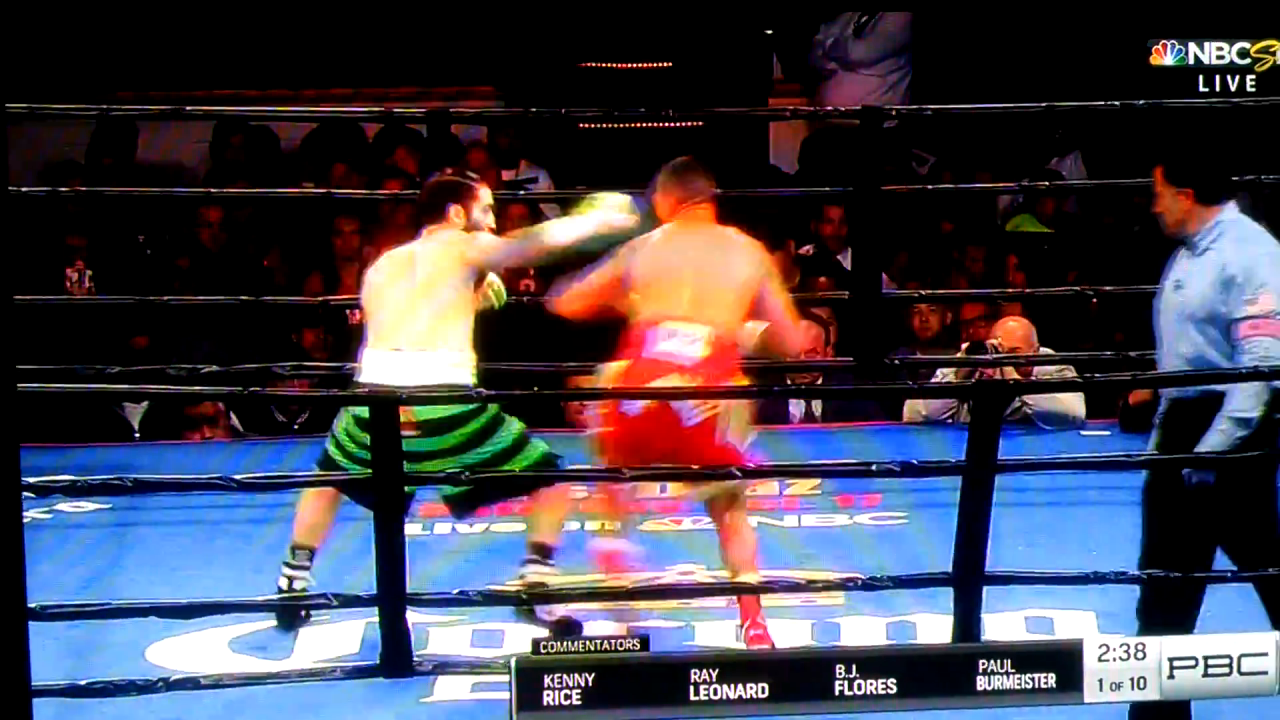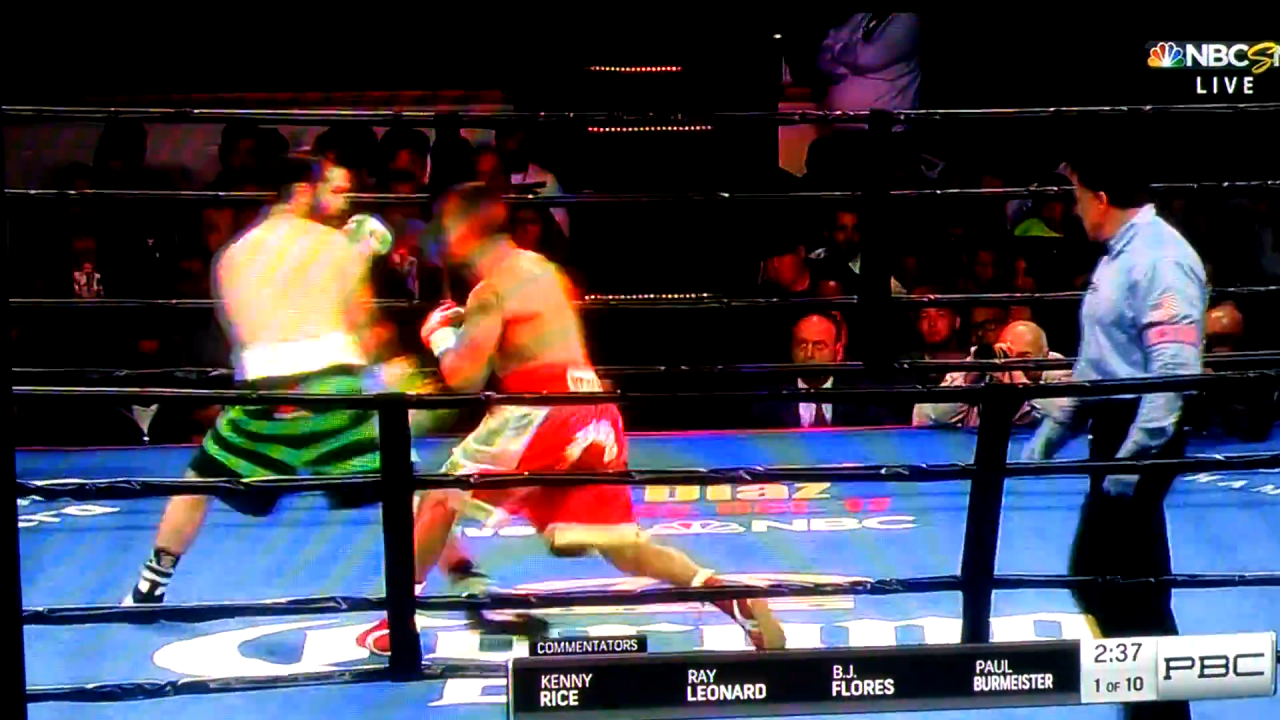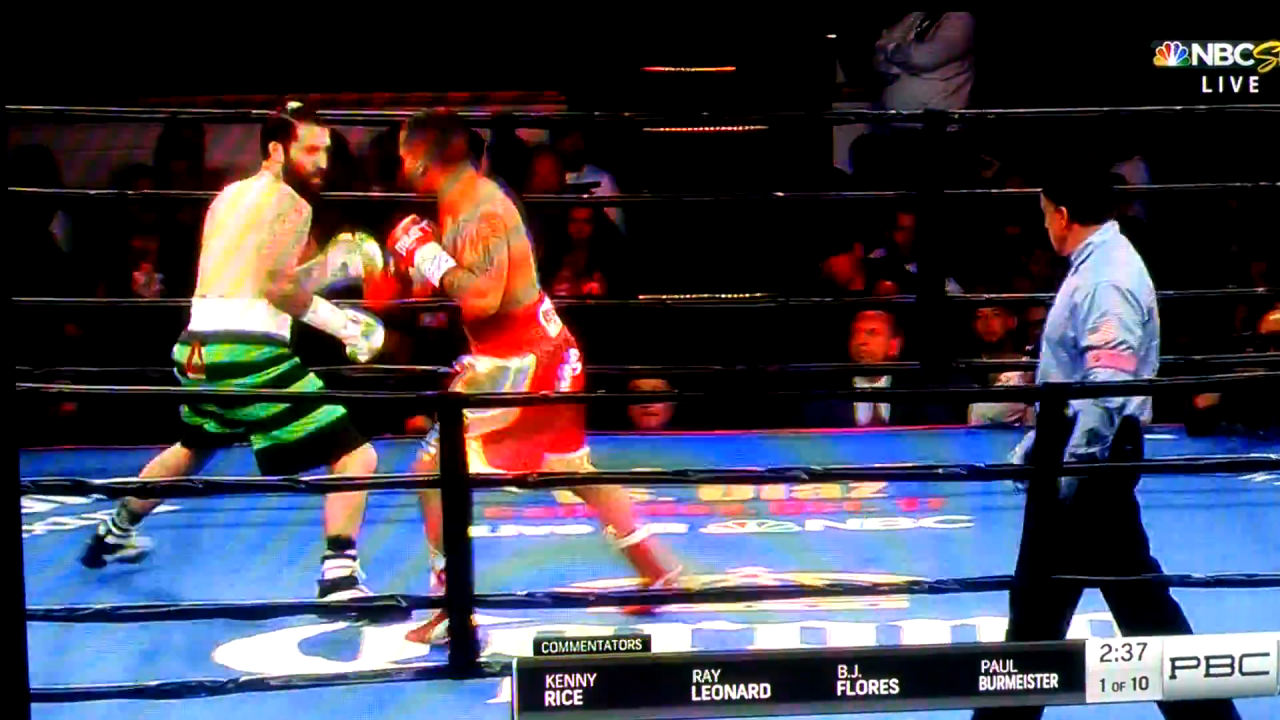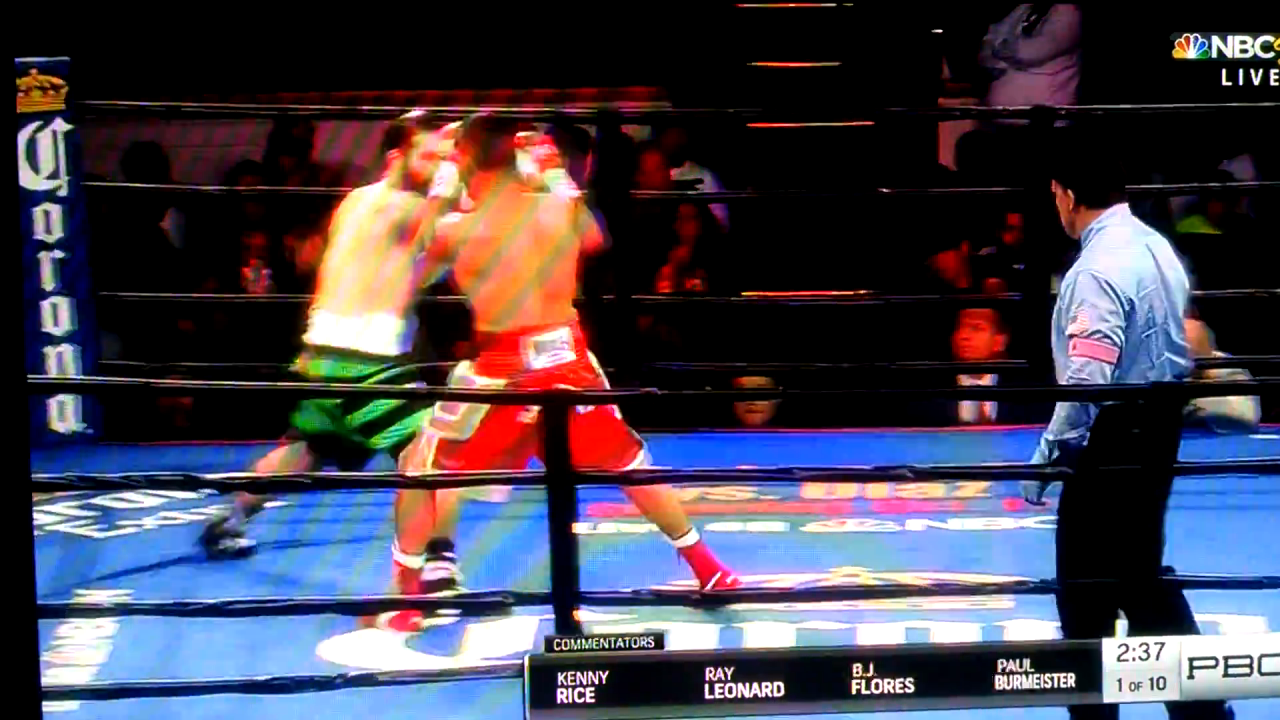
dt=0.3s
person 1, frame 1
right shoulder: (1186, 257)
left wrist: (1223, 439)
right wrist: (1166, 427)
left hip: (1229, 429)
right hip: (1181, 426)
right knee: (1163, 567)
person 1, frame 2
left shoulder: (1160, 256)
right shoulder: (1118, 257)
left elbow: (1176, 366)
left wrist: (1136, 453)
right wrist: (1055, 427)
left hip: (1141, 438)
right hip: (1112, 431)
left knee: (1100, 574)
right knee: (1135, 578)
person 1, frame 3
left shoulder: (1105, 279)
right shoulder: (1099, 267)
left elbow: (1109, 386)
left wrist: (1069, 470)
right wrist: (1037, 439)
left hip: (1092, 455)
right hip: (1096, 450)
left knee: (1040, 596)
right knee: (1133, 586)
person 1, frame 4
left shoulder: (1097, 267)
right shoulder: (1153, 244)
left elbow: (1086, 377)
left wrist: (1048, 454)
left hip: (1116, 437)
right hip: (1155, 427)
left knee: (1090, 588)
right knee: (1141, 575)
person 2, frame 1
left shoulder: (644, 248)
right shoulder: (753, 252)
left elbow: (567, 303)
right elbow: (791, 343)
right wrist: (757, 332)
left hip: (641, 380)
right hip: (711, 384)
right knee: (729, 503)
right ankle: (753, 625)
person 2, frame 2
left shoulder: (492, 292)
right shoulder: (530, 268)
left elbow: (464, 377)
left wrist: (439, 334)
left hip: (548, 415)
right hip: (592, 418)
left knee: (440, 499)
right knee: (622, 545)
right ankle: (741, 603)
person 2, frame 3
left shoulder: (482, 215)
right shoulder: (469, 201)
left elbow: (481, 301)
right elbow: (472, 268)
left wrist: (424, 254)
left hip: (516, 360)
right hip: (546, 348)
left knee: (440, 466)
right knee: (570, 468)
right ankle: (656, 568)
person 2, frame 4
left shoulder: (459, 232)
right shoulder: (558, 213)
left elbow: (431, 245)
right elbow: (592, 237)
right wrist: (555, 177)
left hip: (504, 377)
right hip: (568, 366)
left knee: (420, 468)
right knee: (630, 469)
left ankle: (406, 602)
right ankle: (711, 571)
person 3, frame 1
left shoulder: (378, 267)
right shoulder: (460, 248)
right elbow: (528, 245)
right wrist: (598, 219)
right hip: (447, 406)
left knee: (327, 479)
right knee: (545, 483)
left ankle: (292, 583)
person 3, frame 2
left shoulder: (233, 256)
right shoulder: (337, 245)
right elbow: (364, 329)
right wrist: (396, 377)
left hip: (266, 397)
right hip: (332, 389)
left knee: (204, 480)
left ankle: (153, 581)
person 3, frame 3
left shoulder: (232, 195)
right shoulder: (285, 202)
right elbow: (276, 286)
left wrist: (329, 272)
right wrist: (337, 315)
left hip: (202, 348)
right hip: (249, 354)
left knee: (193, 445)
right knee: (354, 457)
left ankle: (115, 533)
right ankle: (340, 578)
person 3, frame 4
left shoulder: (360, 200)
right shoulder: (392, 203)
right elbow: (418, 222)
left hip: (325, 356)
right hip: (359, 364)
left knee: (307, 448)
left ankle: (228, 522)
